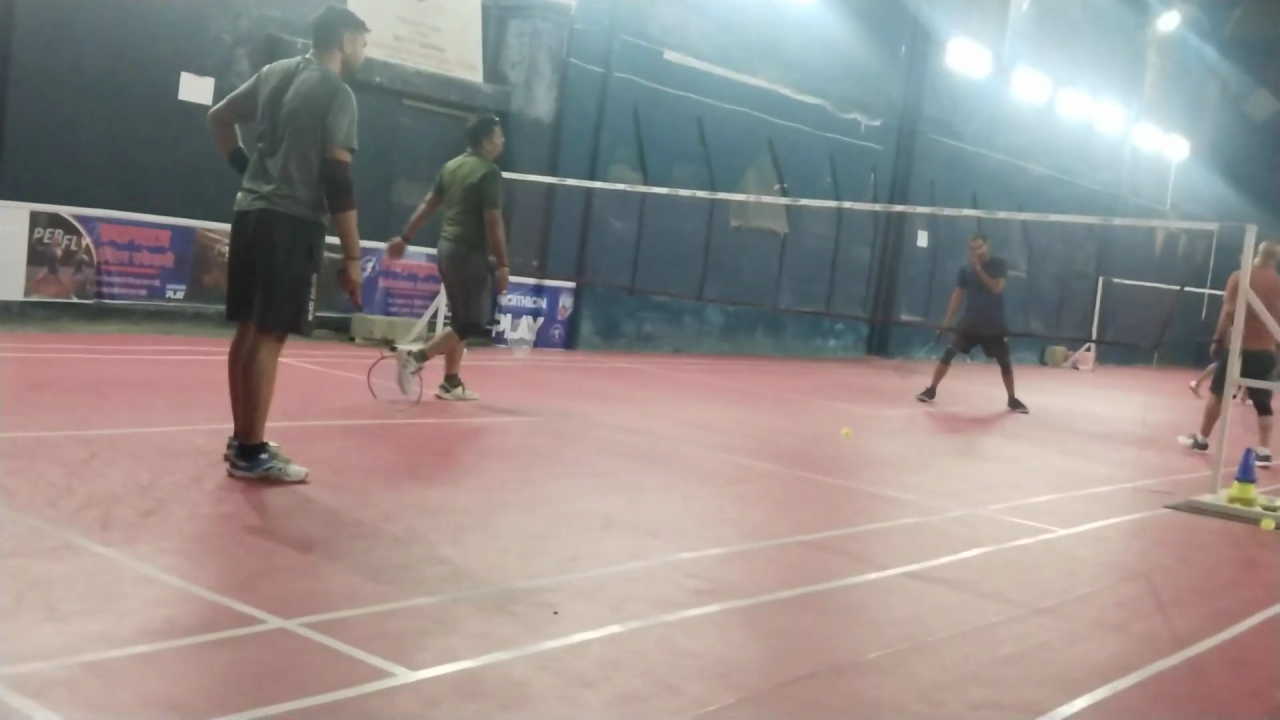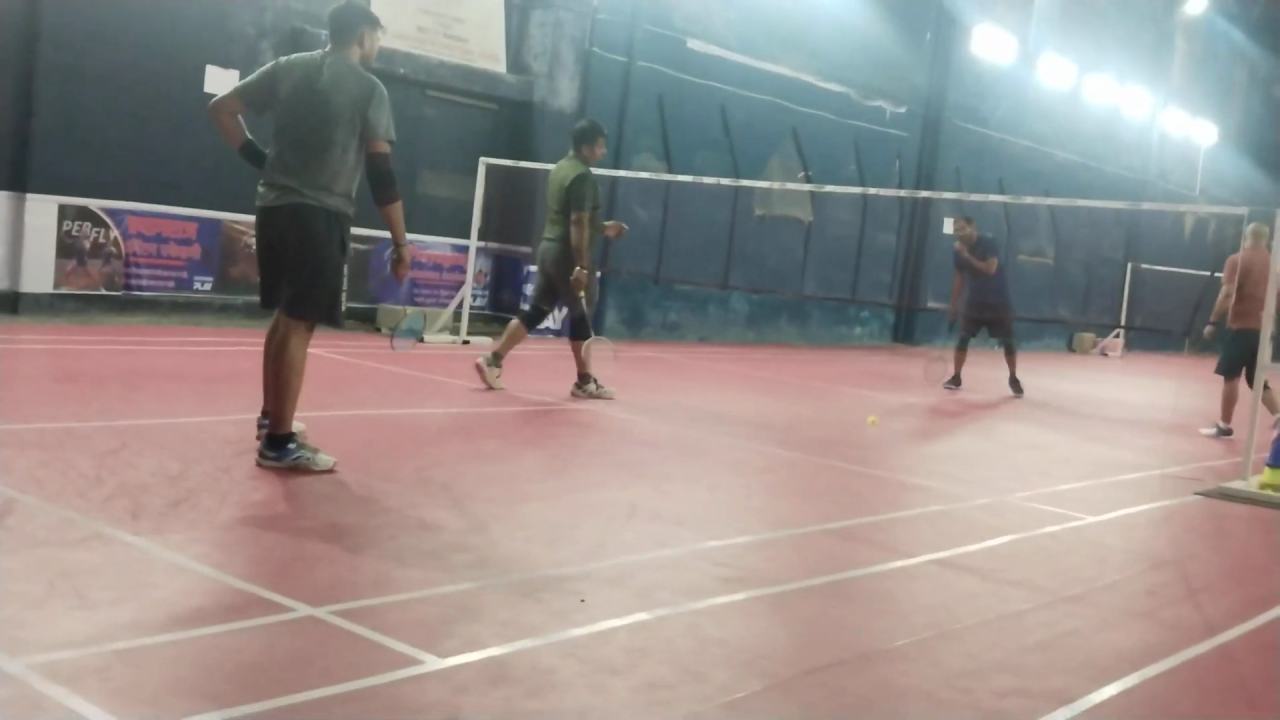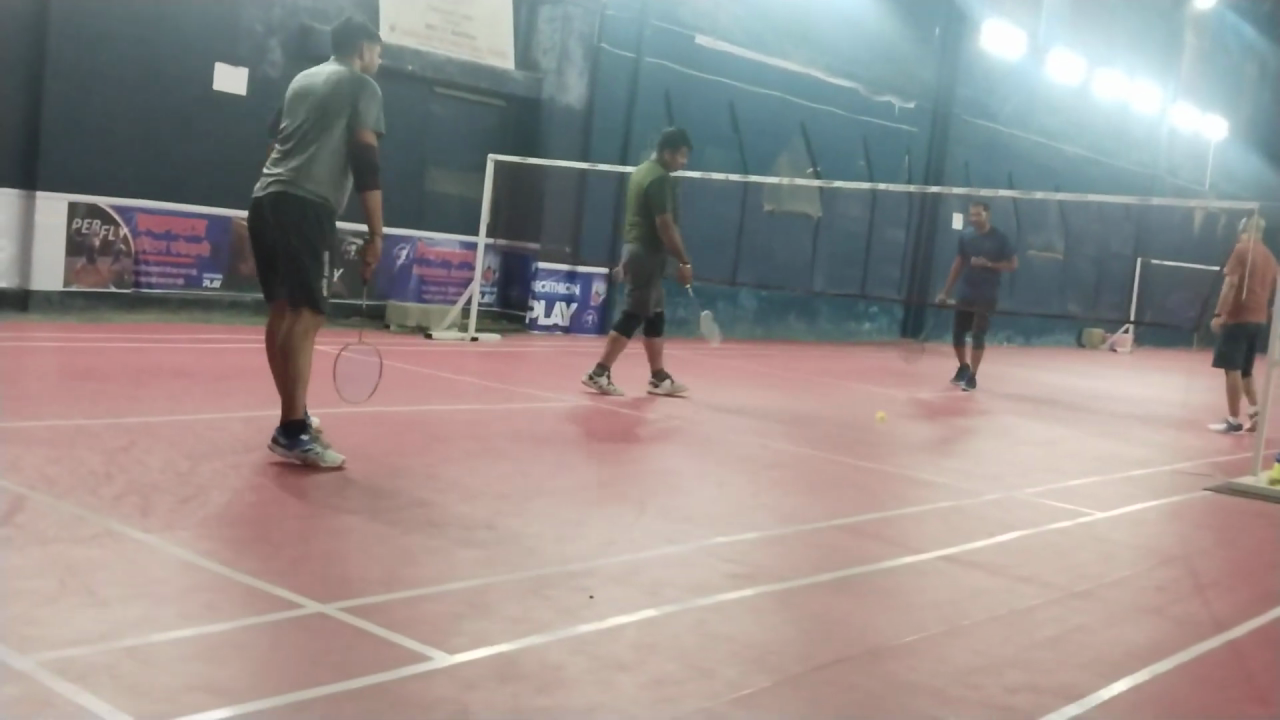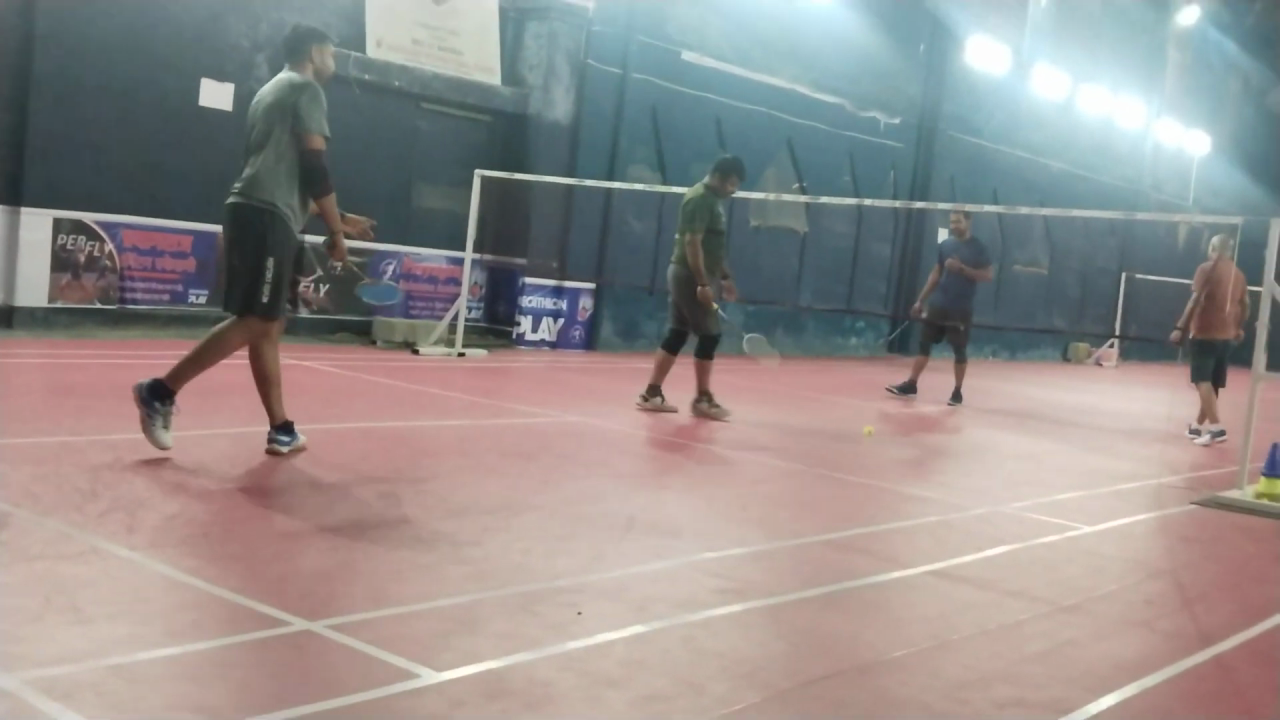
dt=0.4s
person 1, frame 1
left shoulder: (275, 73)
right shoulder: (337, 94)
left elbow: (218, 118)
right elbow: (337, 180)
right wrist: (351, 255)
left hip: (251, 213)
right hip: (291, 224)
left knee: (249, 331)
right knee: (268, 337)
left ankle: (242, 439)
right ankle: (251, 454)
person 1, frame 2
left shoulder: (288, 69)
right shoulder: (369, 89)
left elbow: (222, 107)
right elbow: (381, 173)
left wrist: (257, 158)
right wrist: (400, 244)
left hip: (273, 209)
right hip: (321, 217)
left knee: (285, 318)
right knee: (298, 326)
left ankle: (272, 417)
right ankle: (279, 443)
person 1, frame 3
left shoulder: (301, 81)
right shoulder: (363, 87)
right elbow: (365, 163)
right wrist: (375, 235)
left hip: (266, 202)
right hip: (307, 207)
left knee: (283, 312)
right knee: (304, 315)
left ankle: (294, 415)
right ankle: (293, 432)
person 1, frame 4
left shoulder: (268, 93)
right shoulder: (306, 90)
right elbow: (313, 169)
left wrist: (341, 219)
right wrist: (335, 232)
left hip: (253, 214)
right hip: (264, 217)
left knee: (267, 326)
right knee: (256, 322)
left ankle: (281, 429)
right ankle: (160, 393)
person 2, frame 1
left shoulder: (451, 167)
right shoulder: (488, 172)
left elbow: (428, 206)
right elbow: (493, 223)
left wrist: (403, 238)
right wrist: (503, 264)
left hip: (447, 247)
right hip: (468, 253)
left knee: (464, 318)
right knee: (474, 322)
left ankle: (451, 382)
right ankle: (415, 358)
person 2, frame 2
left shoulder: (560, 169)
right shoulder: (583, 176)
right elbow: (579, 223)
left wrist: (603, 227)
right wrist: (582, 266)
left hip: (548, 247)
right hip: (566, 253)
left knee: (536, 311)
right knee: (581, 317)
left ankle: (492, 360)
right ankle: (585, 382)
person 2, frame 3
left shoulder: (642, 171)
right shoulder: (661, 179)
right elbow: (666, 226)
left wrist: (626, 260)
right wrist: (684, 262)
left hip: (635, 249)
right hip: (648, 253)
left knee: (655, 316)
right knee: (633, 316)
left ankle: (659, 377)
right ankle: (599, 373)
person 2, frame 4
left shoulder: (711, 200)
right shoulder: (701, 200)
left elbow: (712, 245)
right elbow: (692, 244)
left wrist: (725, 276)
right wrist: (703, 284)
left hip: (689, 277)
right hip: (690, 276)
left knee: (677, 335)
right knee: (710, 335)
left ankle: (652, 393)
right ankle: (703, 399)
person 3, frame 1
left shoulder: (1240, 278)
left elbow: (1228, 312)
left wrist: (1217, 339)
left hip: (1239, 346)
left knee: (1217, 393)
right knee: (1262, 401)
left ankle: (1200, 439)
person 3, frame 2
left shoulder: (1237, 260)
left elbow: (1227, 294)
left wrist: (1212, 322)
left hip: (1241, 327)
left knee: (1230, 377)
left ankle: (1224, 426)
person 3, frame 3
left shoulder: (1239, 250)
right shoulder: (1269, 256)
left elbow: (1231, 284)
right elbow: (1273, 287)
left wrist: (1218, 313)
left hip: (1237, 318)
right hip: (1259, 319)
left knee: (1232, 370)
right knee: (1244, 370)
left ankle: (1234, 421)
right ankle: (1255, 410)
person 3, frame 4
left shoulder: (1206, 269)
right shoulder: (1238, 274)
left elbow: (1196, 300)
right elbow: (1245, 305)
left wrist: (1180, 327)
right wrist: (1238, 327)
left hip: (1205, 334)
right hip: (1226, 336)
left knee: (1203, 383)
right knee: (1213, 383)
left ankle: (1216, 429)
right ankle: (1198, 426)
person 4, frame 1
left shoulder: (999, 265)
right shoulder: (966, 269)
left elbow: (996, 288)
right elbow: (958, 295)
left wrist: (978, 269)
right wrist: (946, 322)
left hip: (994, 323)
right hip: (970, 321)
left knee: (1005, 361)
right knee: (949, 352)
left ankle: (1012, 399)
right ankle: (931, 390)
person 4, frame 2
left shoulder: (988, 244)
right shoulder: (959, 252)
left elbow: (990, 269)
right elbow: (959, 280)
left wrist: (967, 255)
right wrist: (954, 308)
left hip: (998, 301)
right hip: (975, 302)
left knee: (1007, 341)
right knee: (963, 338)
left ankle: (1013, 378)
right ankle: (956, 377)
person 4, frame 3
left shoulder: (1000, 238)
right shoulder: (966, 237)
left elbow: (1013, 265)
right elbow: (958, 264)
left wrist: (987, 264)
right wrist: (946, 291)
left hip: (986, 296)
right hip: (965, 294)
left knee: (977, 334)
right knee: (957, 334)
left ankle: (971, 377)
right ankle: (963, 367)
person 4, frame 4
left shoulder: (978, 248)
right shoulder: (945, 245)
left elbow: (987, 275)
left wrist: (962, 268)
right wrist: (921, 300)
left hip: (960, 308)
right hip: (938, 304)
left knee: (959, 349)
right knee: (925, 343)
left ankle: (957, 391)
right ankle: (911, 385)
